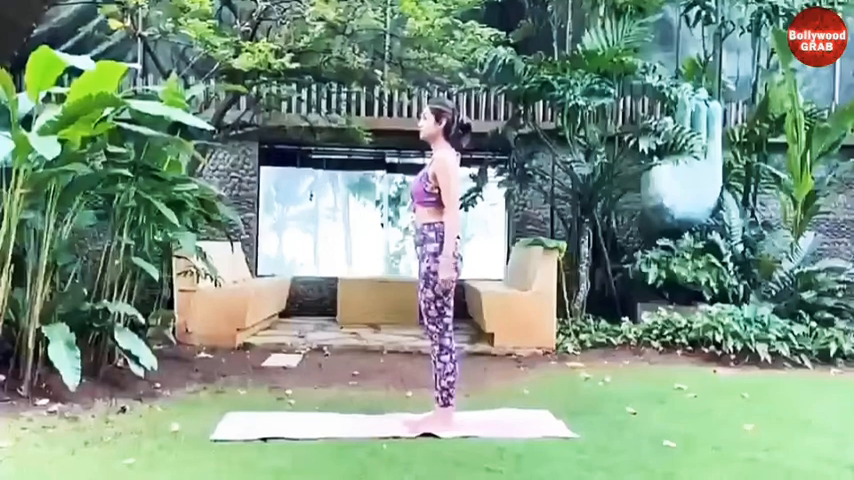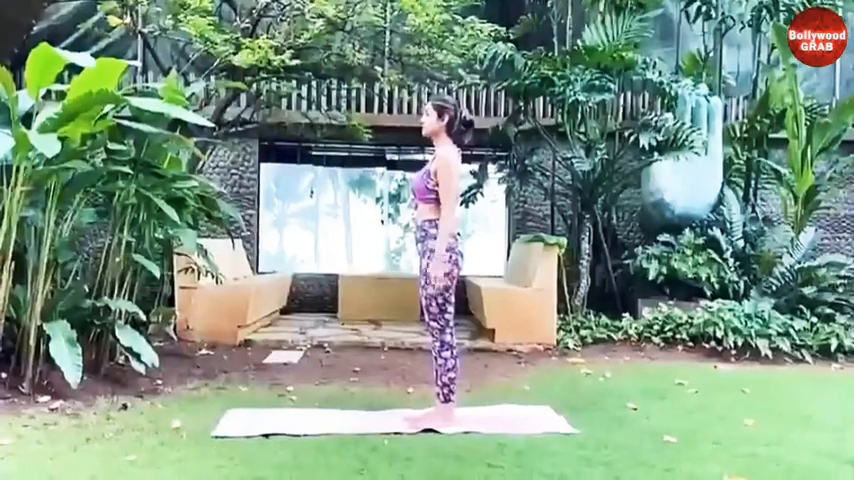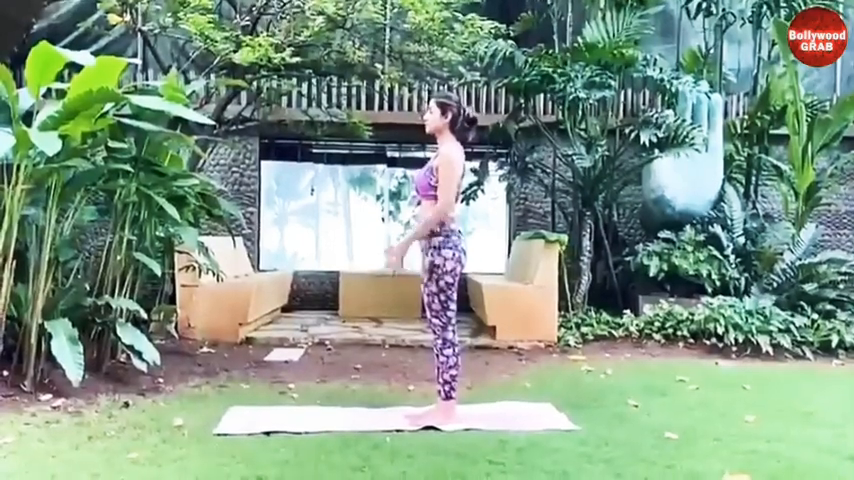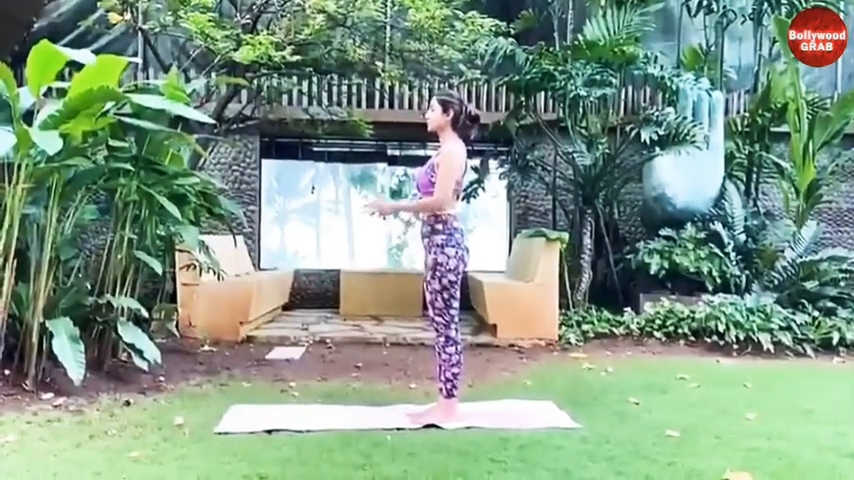
dt=0.4s
person 1, frame 1
left shoulder: (444, 158)
right shoulder: (438, 158)
left elbow: (452, 212)
left wrist: (448, 260)
left hip: (437, 247)
right hip: (430, 247)
left knee: (440, 332)
right knee: (436, 331)
left ankle: (444, 414)
right ankle: (442, 410)
person 1, frame 2
left shoulder: (446, 156)
right shoulder: (439, 156)
left elbow: (449, 212)
left wrist: (439, 258)
left hip: (438, 246)
right hip: (430, 244)
left knee: (441, 329)
right knee: (437, 328)
left ankle: (445, 410)
right ankle: (443, 406)
person 1, frame 3
left shoulder: (450, 153)
right shoulder: (443, 153)
left elbow: (442, 208)
left wrist: (405, 242)
right wrist: (407, 242)
left hip: (442, 243)
right hip: (435, 243)
left knee: (444, 326)
right knee: (439, 326)
left ankle: (447, 408)
right ankle: (444, 403)
person 1, frame 4
left shoulder: (452, 150)
right shoulder: (446, 150)
left elbow: (439, 202)
left wrist: (393, 206)
right wrist: (394, 207)
left hip: (445, 239)
right hip: (437, 239)
left knee: (446, 324)
right knee: (441, 323)
left ankle: (448, 406)
right ankle: (446, 401)
